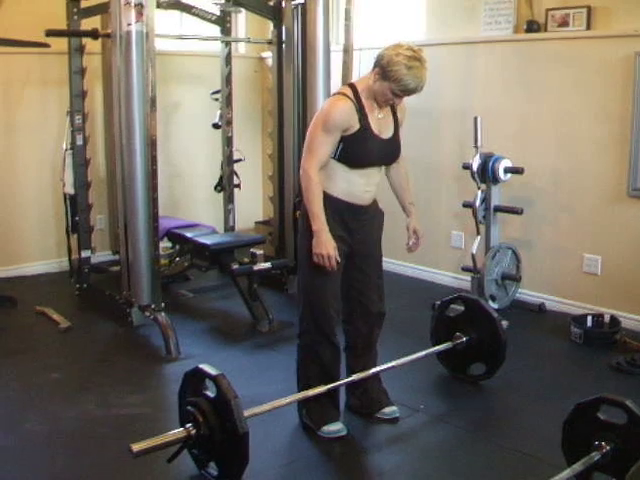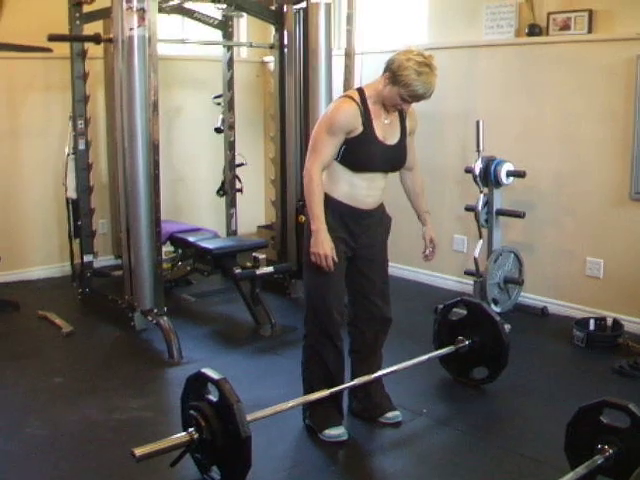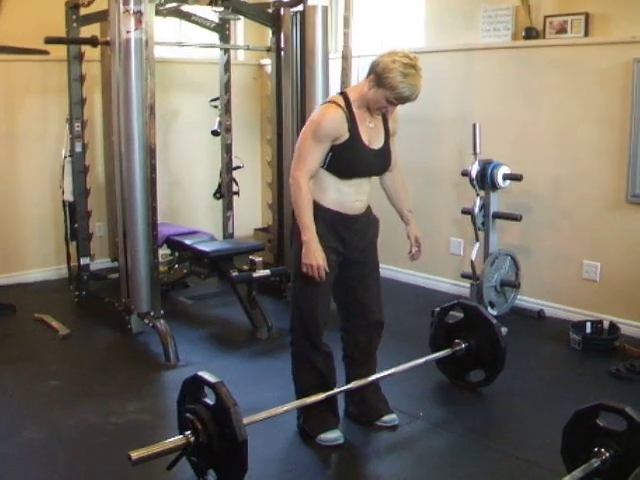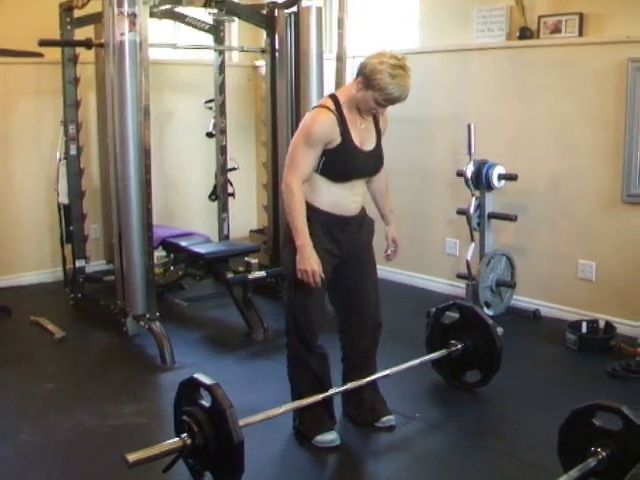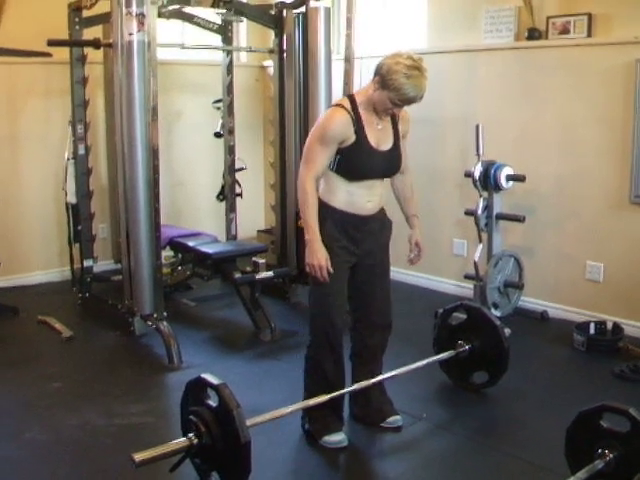
dt=0.3s
person 1, frame 1
left shoulder: (394, 108)
right shoulder: (341, 107)
right elbow: (310, 169)
left wrist: (410, 213)
right wrist: (320, 232)
left hip: (367, 218)
right hip: (329, 216)
left knee: (368, 311)
right knee: (322, 315)
left ankle: (366, 394)
right ankle: (317, 409)
person 1, frame 2
left shoulder: (406, 118)
right shoulder: (347, 110)
left elbow: (410, 170)
right elbow: (312, 169)
left wrist: (425, 221)
right wrist: (319, 230)
left hip: (373, 222)
right hip: (332, 219)
left knee: (374, 314)
right knee: (325, 317)
left ankle: (368, 398)
right ankle: (322, 411)
person 1, frame 3
left shoulder: (388, 120)
right shoulder: (331, 116)
left elbow: (390, 172)
right elbow: (299, 178)
left wrist: (409, 221)
right wrist: (309, 241)
left hip: (361, 227)
right hip: (321, 226)
left knee: (367, 318)
right knee: (311, 324)
left ankle: (365, 402)
right ankle: (316, 416)
person 1, frame 4
left shoulder: (377, 119)
right shoulder: (323, 120)
right elbow: (292, 183)
left wrist: (389, 221)
right wrist: (304, 247)
left hip: (357, 229)
right hip: (317, 229)
left knee: (365, 320)
right knee: (307, 326)
left ankle: (364, 404)
right ankle: (313, 417)
person 1, frame 5
left shoulder: (399, 121)
right shoulder: (339, 118)
right elbow: (307, 179)
left wrist: (413, 224)
right wrist: (313, 241)
left hip: (374, 228)
right hip: (334, 228)
left knee: (376, 320)
right knee: (329, 325)
left ankle: (370, 402)
right ankle: (321, 418)
